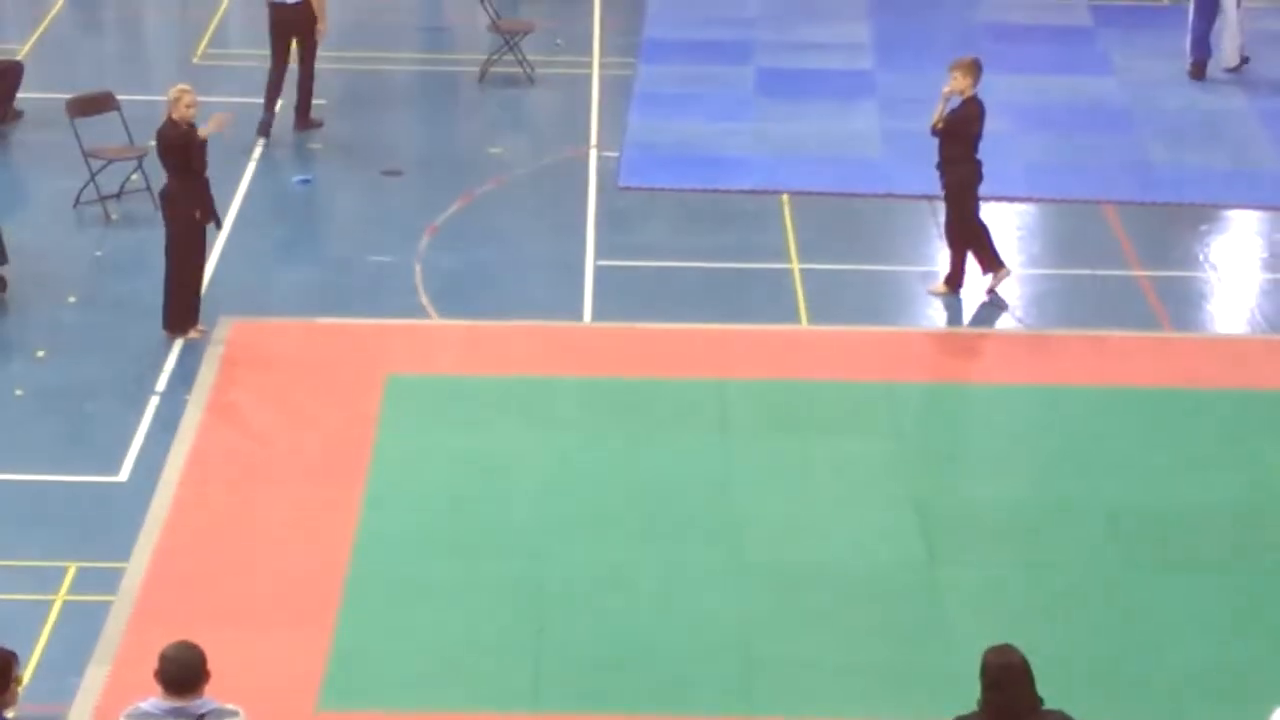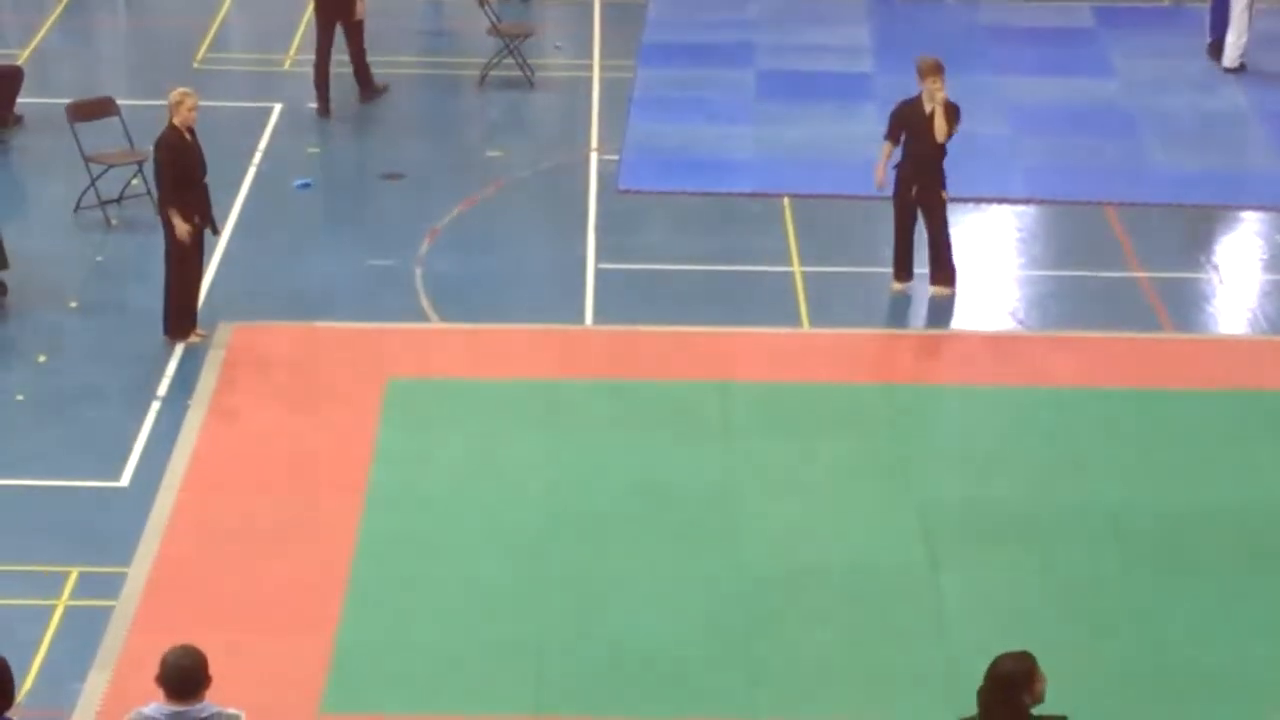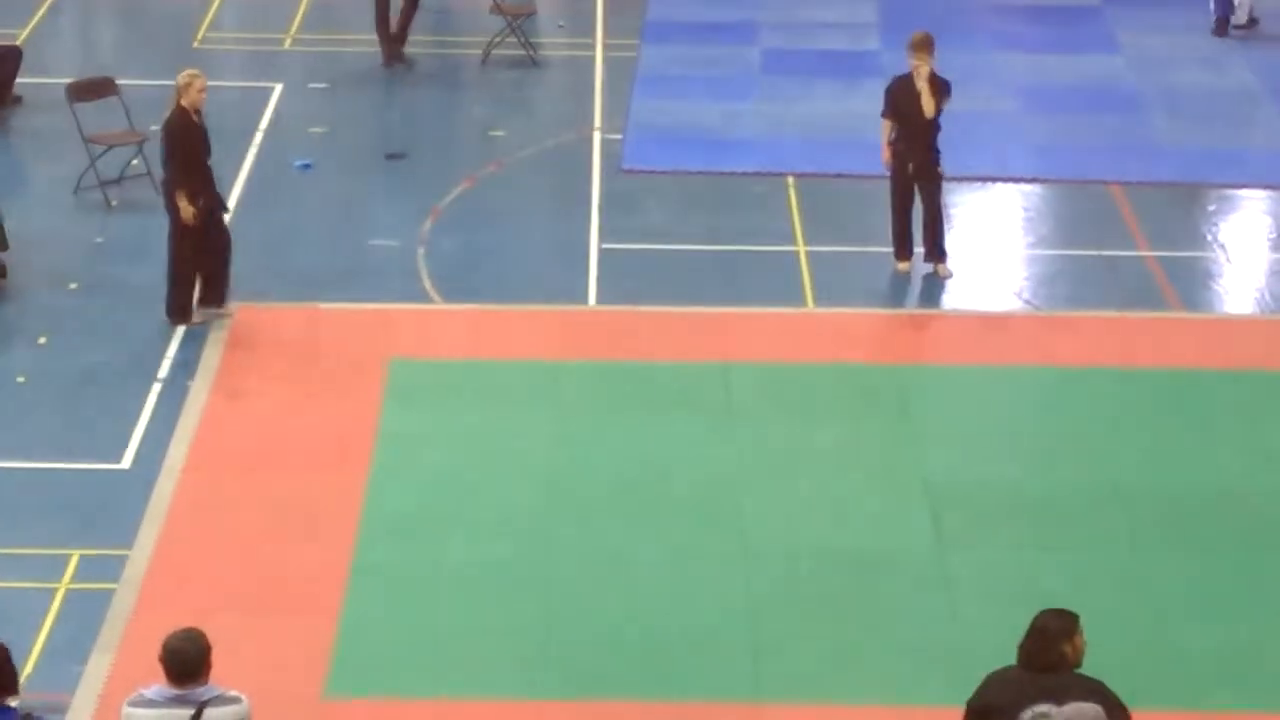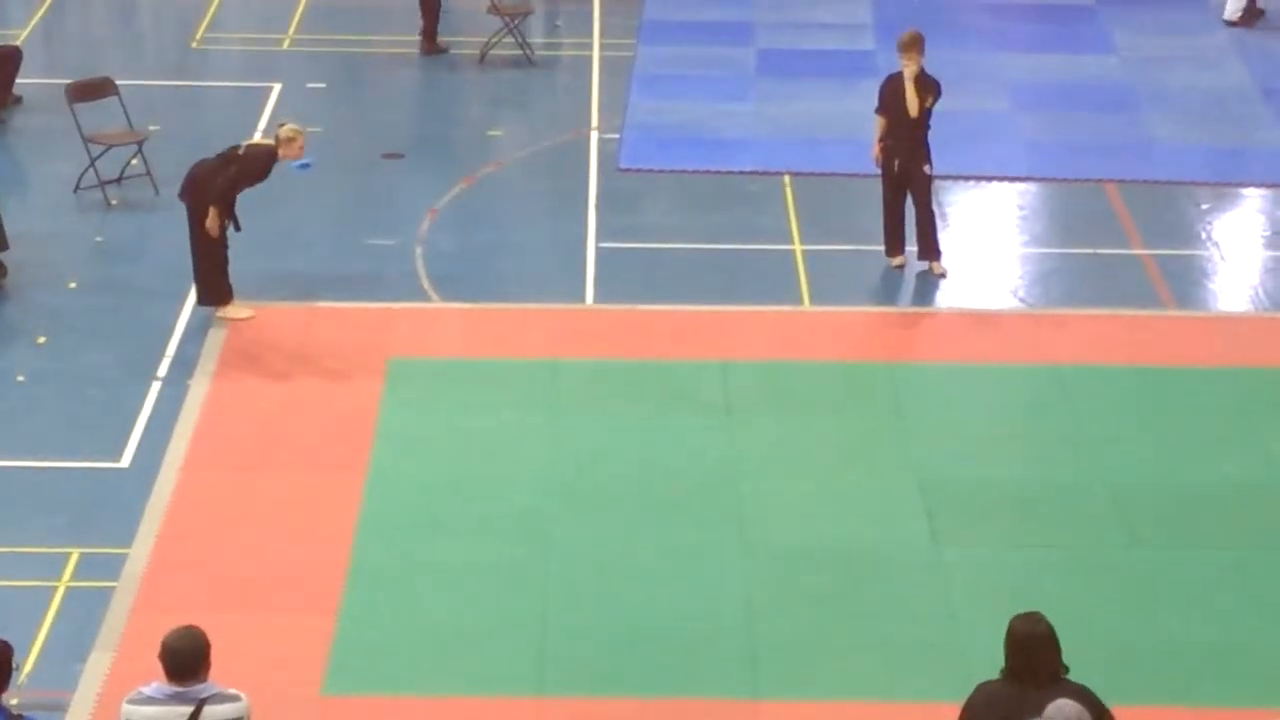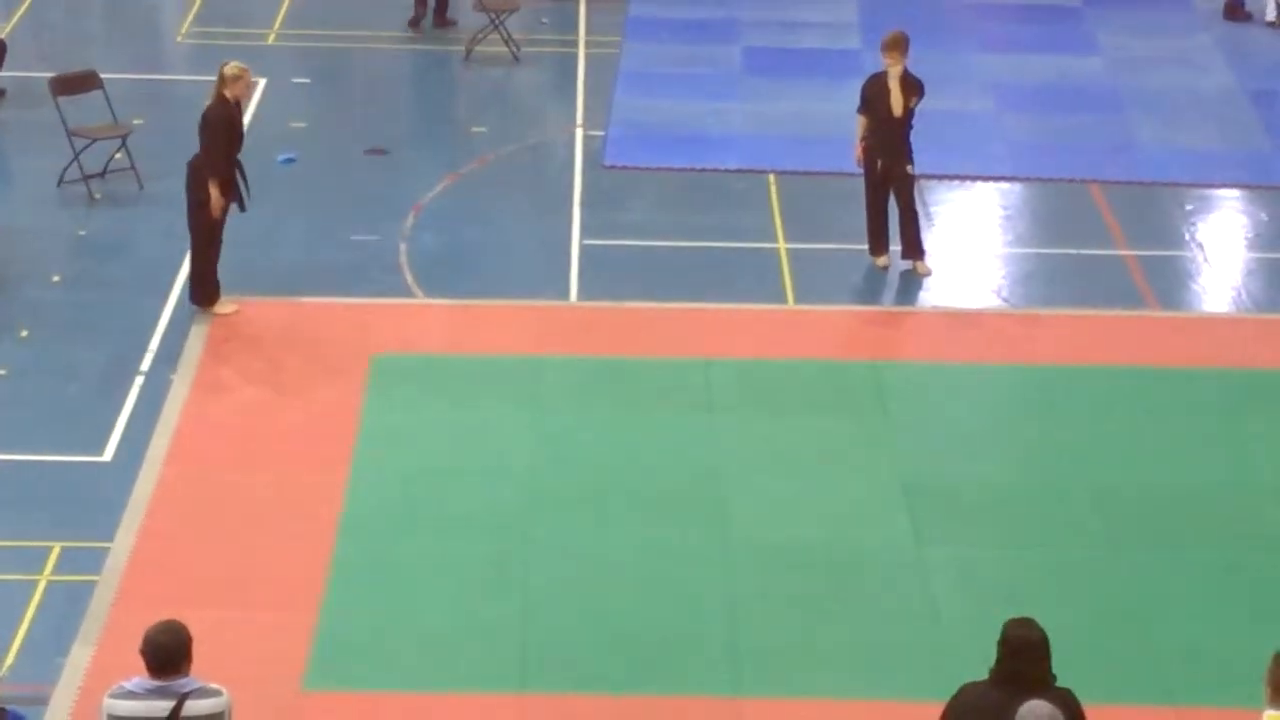
dt=1s
person 1, frame 1
left shoulder: (966, 112)
right shoulder: (972, 107)
left elbow: (936, 129)
right elbow: (949, 129)
left wrist: (943, 101)
right wrist: (948, 102)
left hip: (959, 175)
right hip: (964, 172)
left knee: (956, 228)
right knee: (970, 223)
left ankle: (953, 282)
right ankle: (996, 267)
person 1, frame 2
left shoulder: (950, 110)
right shoulder: (906, 108)
left elbow: (941, 137)
right elbow: (892, 139)
left wrist: (939, 107)
right wrist: (881, 167)
left hip: (933, 176)
right hip: (907, 174)
left knee: (938, 228)
right knee: (903, 227)
left ankle: (945, 280)
right ankle: (901, 276)
person 1, frame 3
left shoulder: (940, 85)
right shoulder: (898, 85)
left elbow: (930, 113)
right elbow: (889, 118)
left wrist: (924, 82)
right wrist: (886, 147)
left hip: (927, 152)
right hip: (902, 152)
left knee: (933, 206)
right knee: (901, 205)
left ankle: (937, 258)
right ankle: (903, 255)
person 1, frame 4
left shoulder: (930, 85)
right shoulder: (890, 82)
left elbow: (915, 112)
left wrist: (909, 81)
right wrist: (877, 143)
left hip: (916, 150)
right hip: (892, 148)
left knee: (923, 204)
right knee: (892, 202)
left ankle: (932, 257)
right ankle: (896, 251)
person 1, frame 5
left shoulder: (913, 85)
right shoulder: (873, 82)
left elbow: (899, 112)
right elbow: (864, 115)
left wrist: (895, 82)
right wrist: (859, 144)
left hip: (899, 151)
right hip: (874, 149)
left knee: (906, 203)
right knee: (875, 202)
left ankle: (916, 256)
right ankle: (880, 251)
person 2, frame 1
left shoulder: (189, 130)
right shoulder: (167, 134)
right elbow: (187, 142)
left wrist: (204, 205)
right wrist: (210, 128)
left hip: (195, 202)
right hip: (179, 204)
left knee: (195, 263)
right knee: (181, 264)
left ankle: (189, 320)
right ankle: (177, 324)
person 2, frame 2
left shoulder: (189, 135)
right shoulder: (166, 142)
right elbow: (164, 186)
left wrist: (203, 212)
right wrist: (176, 221)
left hip: (193, 211)
right hip: (179, 214)
left knee: (193, 270)
right knee: (180, 271)
left ankle: (189, 324)
right ankle: (177, 329)
person 2, frame 3
left shoulder: (196, 116)
right shoulder: (175, 124)
right elbow: (172, 168)
left wrist: (208, 192)
right wrist: (182, 202)
left hip: (201, 191)
right hip: (184, 196)
left knee: (219, 242)
right knee: (185, 253)
left ankle: (212, 300)
right ankle: (180, 312)
person 2, frame 4
left shoulder: (266, 153)
right shoulder: (260, 159)
right elbow: (226, 182)
left wrist: (219, 213)
right wrist: (213, 216)
left hip: (207, 185)
right hip: (202, 188)
left knee: (214, 245)
right knee: (211, 246)
left ankle: (221, 300)
right ankle: (223, 303)
person 2, frame 5
left shoulder: (232, 107)
right shoulder: (217, 113)
right elbow: (210, 155)
left wrist: (223, 190)
right wrist: (214, 192)
left hip: (220, 180)
right hip: (206, 183)
left knee: (212, 240)
right knee: (206, 240)
left ankle: (208, 296)
right ankle: (207, 299)
